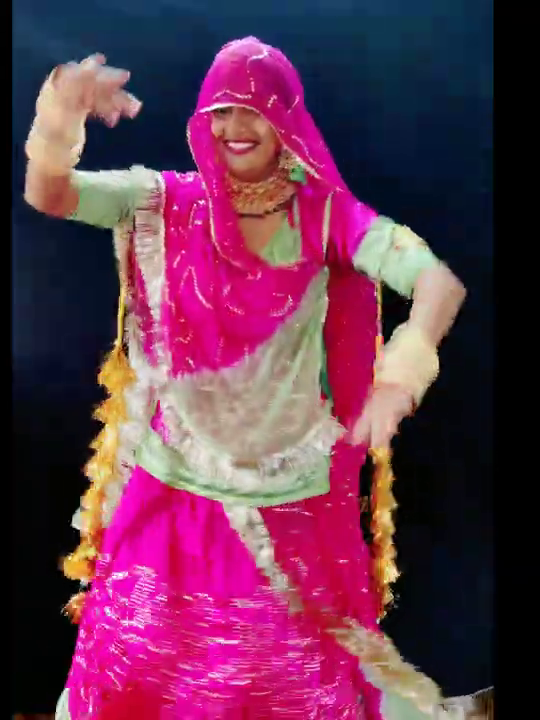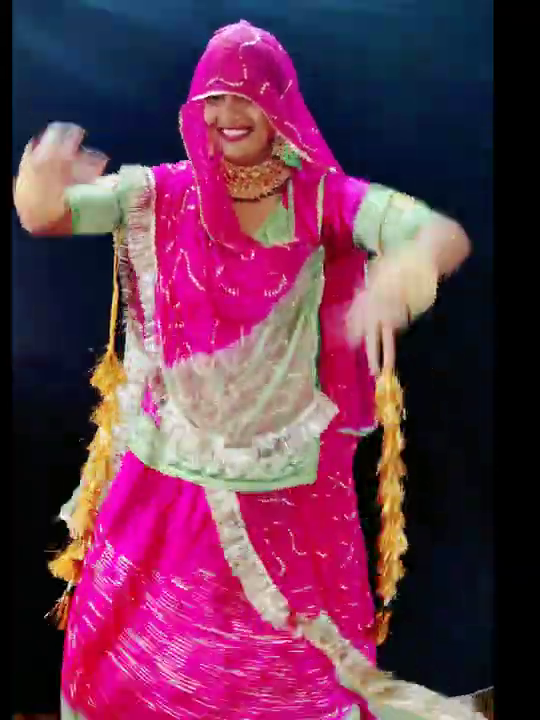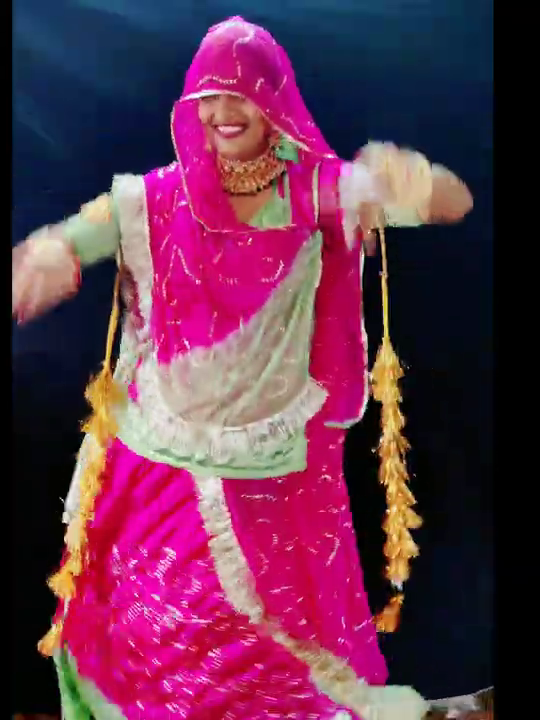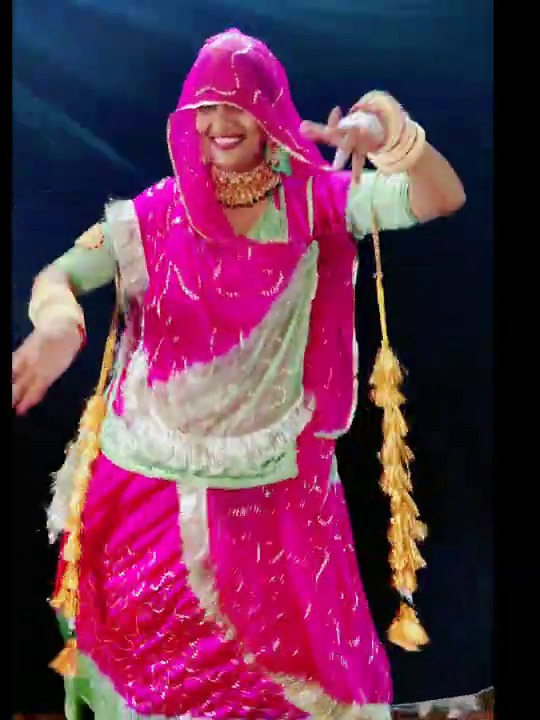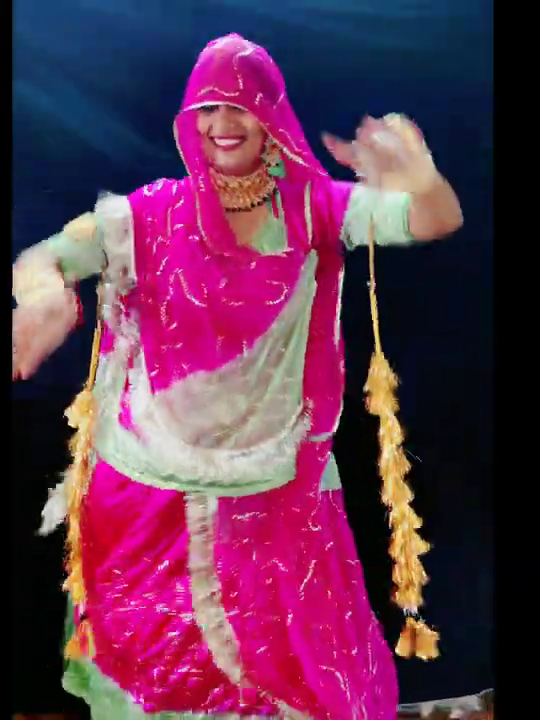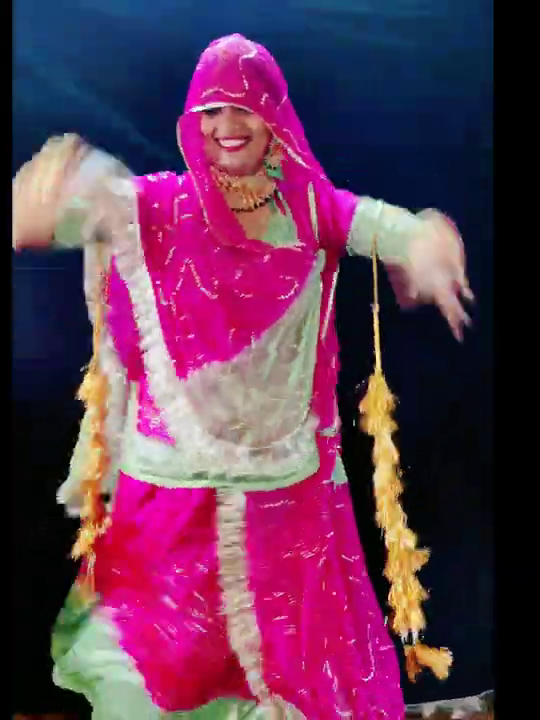
dt=0.1s
person 1, frame 1
left shoulder: (330, 214)
right shoulder: (167, 202)
left elbow: (439, 281)
right elbow: (49, 198)
left wrist: (411, 349)
right wrist: (58, 126)
left hip: (295, 485)
right hip: (174, 479)
left knee: (303, 654)
right knee: (141, 646)
person 1, frame 2
left shoulder: (327, 196)
right shoulder: (164, 190)
left elbow: (450, 238)
right elbow: (46, 218)
left wrist: (410, 267)
right wrist: (41, 185)
left hip: (290, 469)
right hip: (170, 461)
left knee: (296, 637)
right knee: (143, 637)
person 1, frame 3
left shoulder: (323, 185)
right shoulder: (159, 195)
left elbow: (454, 203)
right elbow: (56, 243)
left wrist: (409, 180)
right wrist: (46, 256)
left hip: (282, 461)
right hip: (160, 454)
left knee: (294, 628)
right knee: (138, 620)
person 1, frame 4
left shoulder: (317, 197)
right shoulder: (155, 211)
left elbow: (441, 199)
right elbow: (61, 275)
left wrist: (403, 148)
right wrist: (57, 320)
left hip: (275, 469)
right hip: (154, 466)
left knee: (293, 633)
right knee: (145, 627)
person 1, frame 5
left shoulder: (314, 205)
right shoulder: (150, 212)
left elbow: (438, 218)
right elbow: (39, 262)
left wrist: (412, 171)
right wrist: (45, 294)
left hip: (276, 478)
right hip: (156, 475)
left knee: (298, 646)
right knee: (151, 639)
person 1, frame 6
left shoulder: (313, 205)
right shoulder: (149, 204)
left elbow: (419, 237)
right elbow: (23, 224)
left wrist: (432, 244)
right wrist: (49, 192)
left hip: (288, 471)
right hip: (178, 471)
left knee: (307, 638)
right knee: (178, 646)
